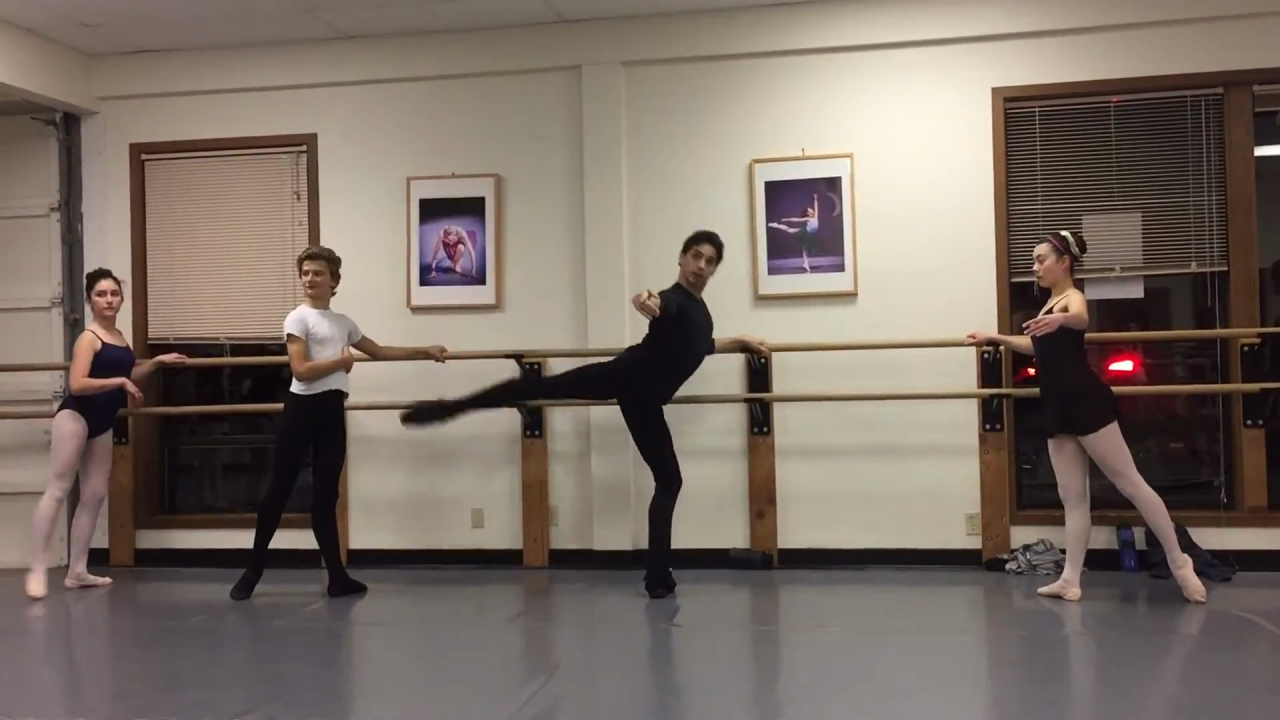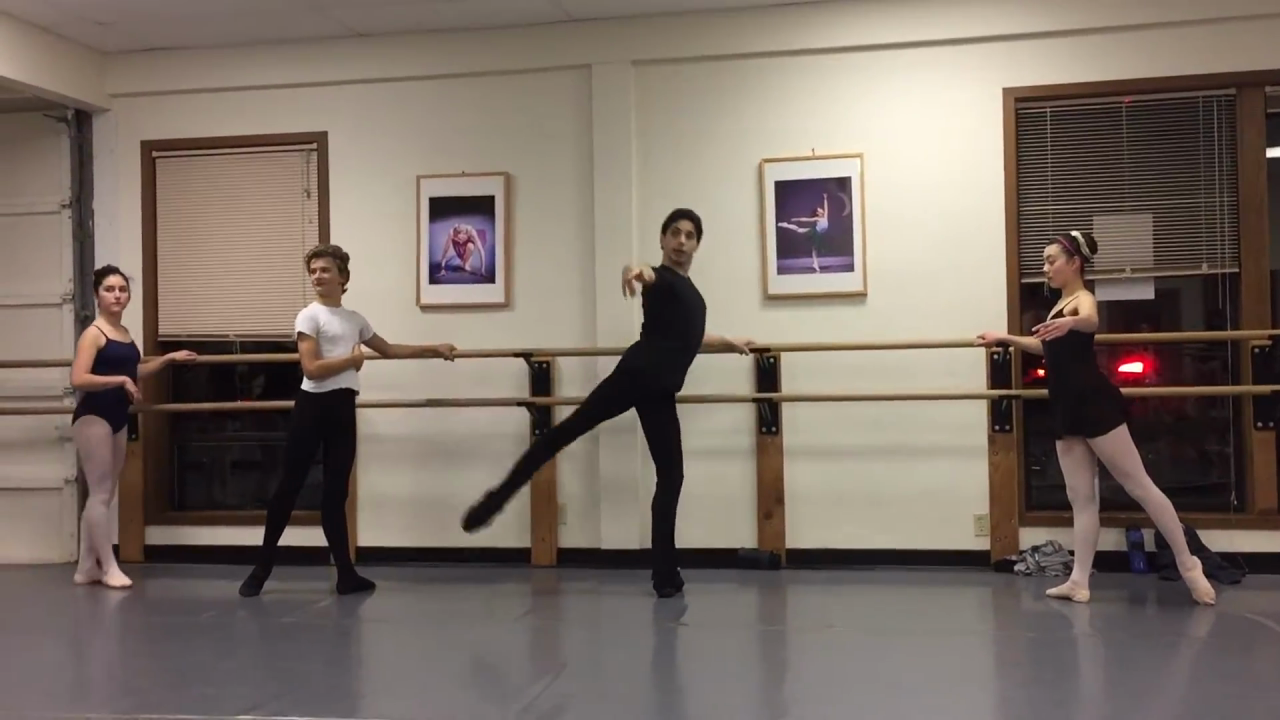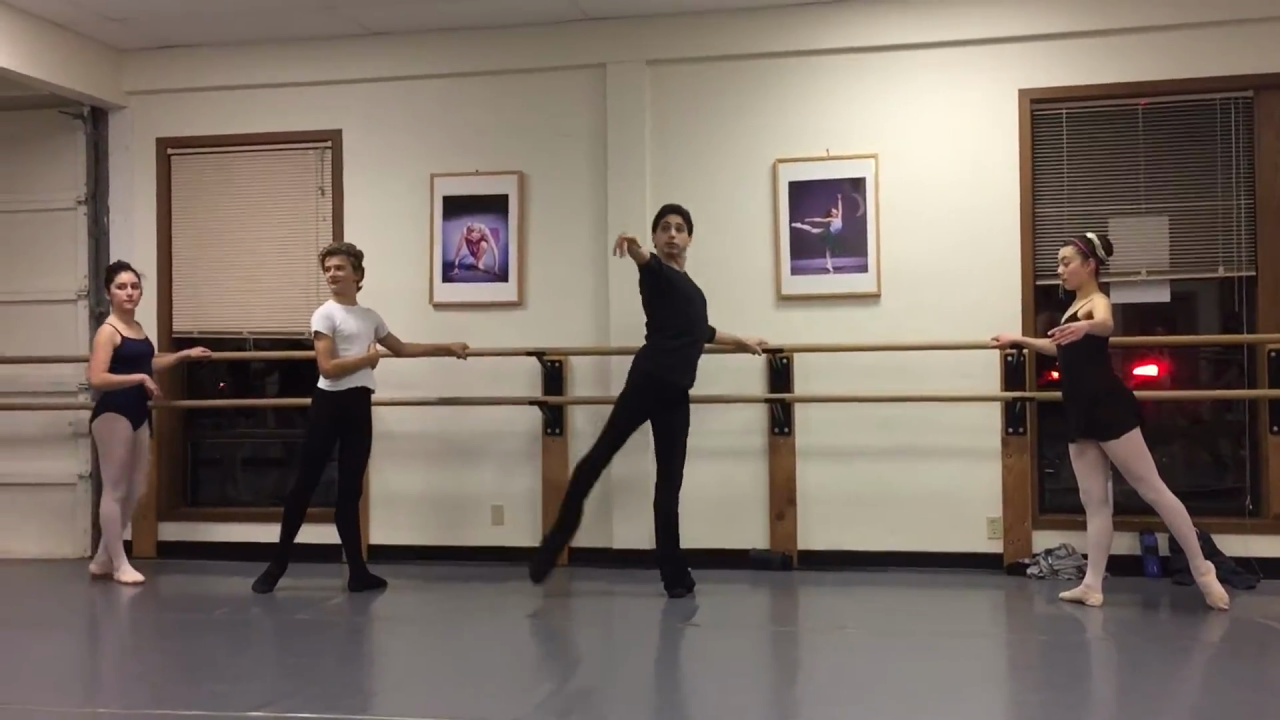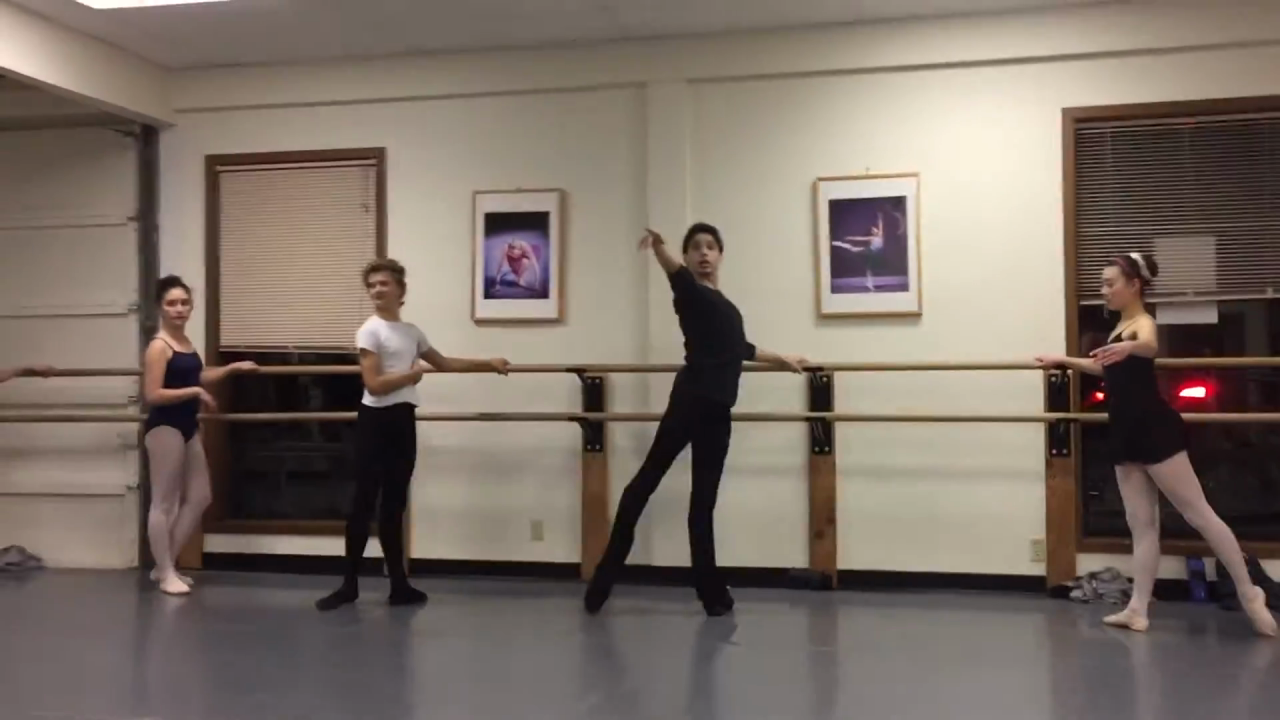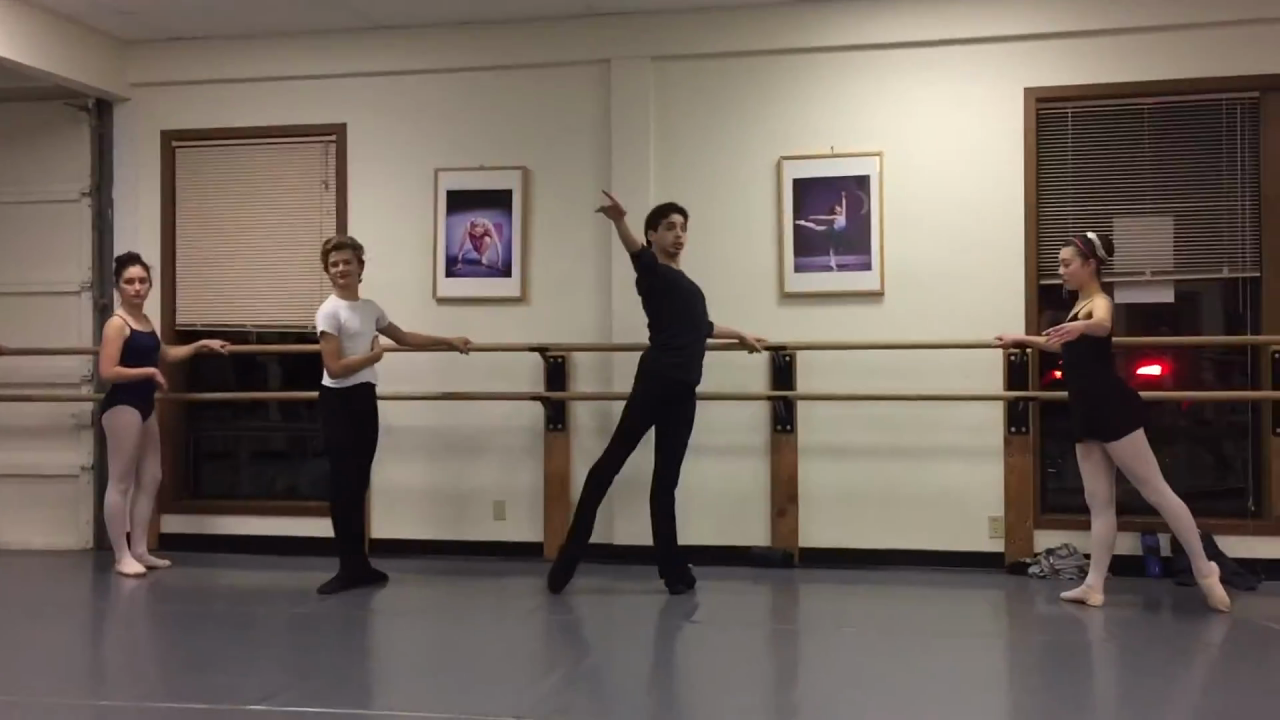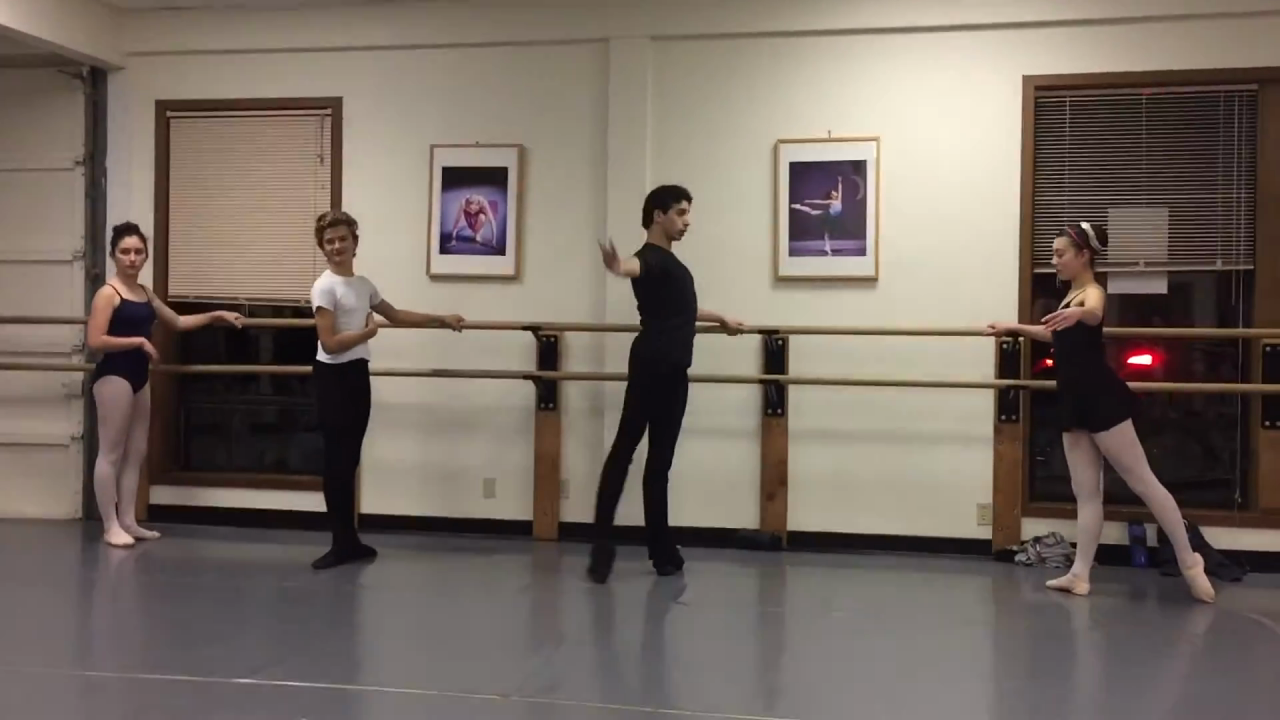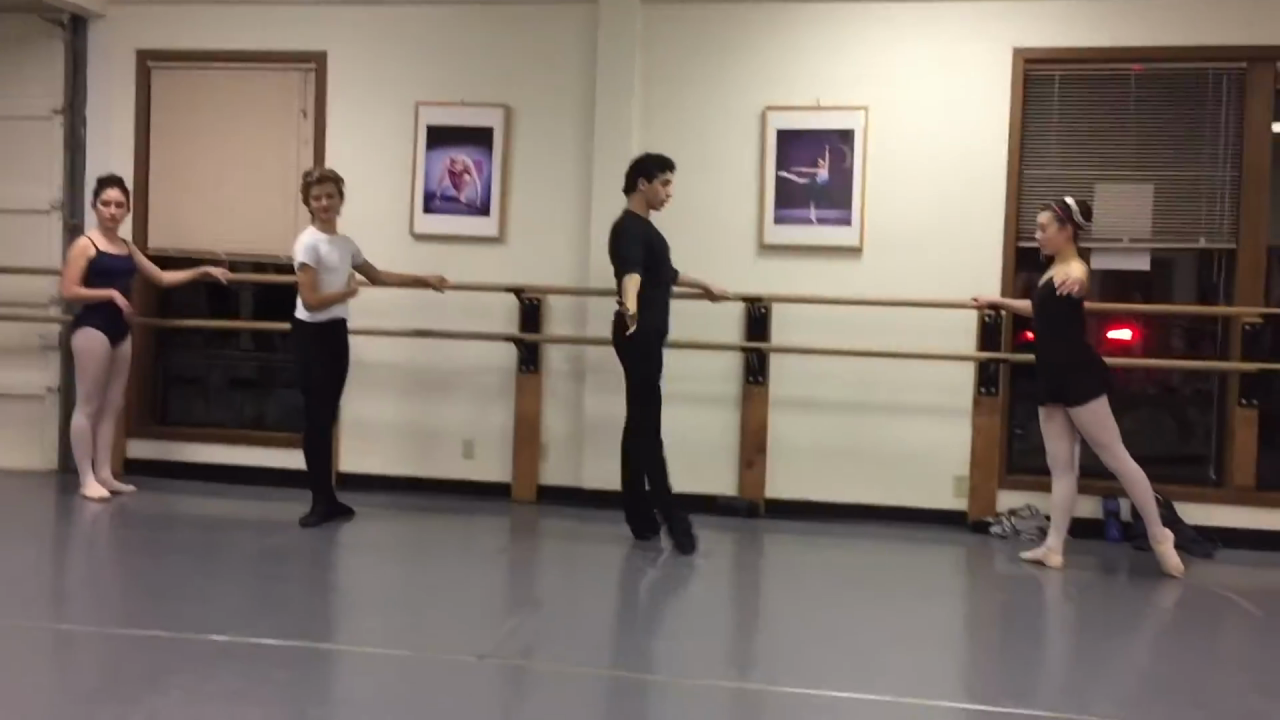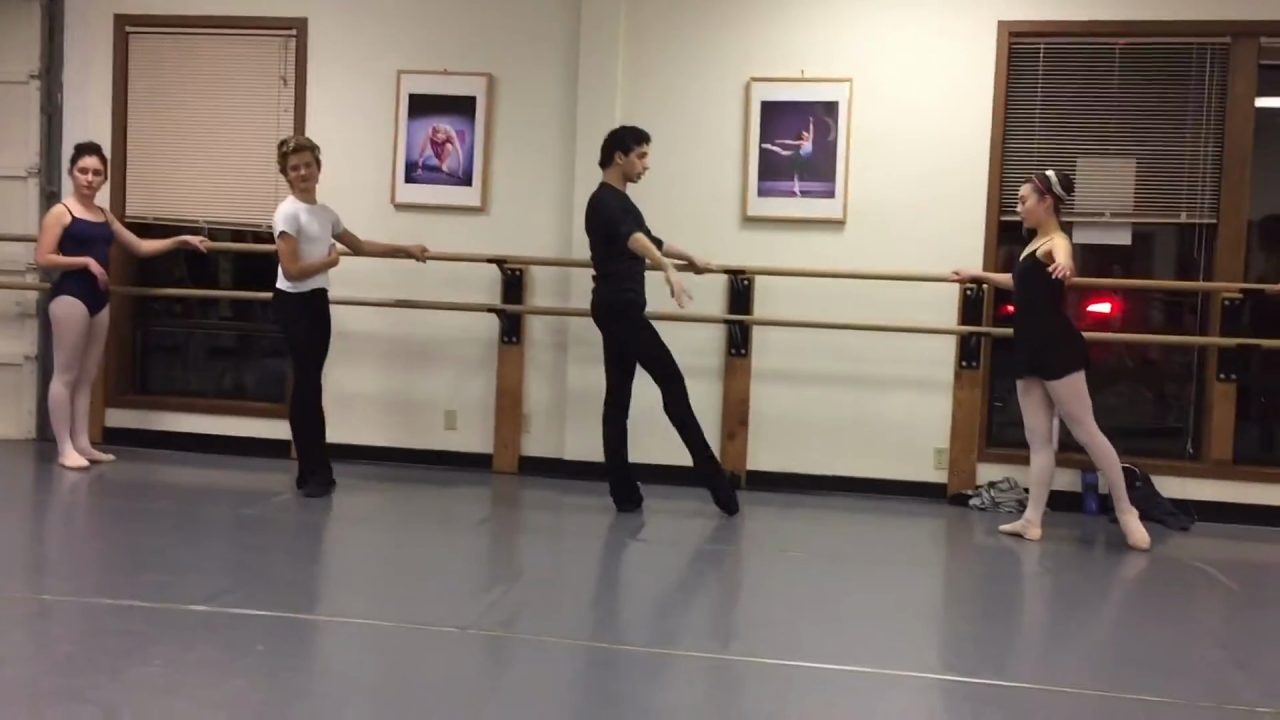
dt=0.2s
person 1, frame 1
left shoulder: (700, 311)
right shoulder: (675, 297)
right elbow: (654, 305)
left wrist: (737, 341)
right wrist: (649, 303)
left hip: (645, 399)
right hip: (626, 374)
left knee: (669, 481)
right knee: (536, 388)
left ankle: (657, 575)
right ankle: (451, 407)
person 1, frame 2
left shoulder: (688, 291)
right shoulder: (662, 279)
left wrist: (729, 341)
right wrist: (639, 272)
left hip: (659, 393)
right hip: (637, 376)
left knee: (670, 477)
right knee: (566, 431)
left ankle: (664, 573)
right ankle: (498, 498)
person 1, frame 3
left shoulder: (688, 286)
right shoulder: (656, 272)
left elbow: (697, 330)
right elbow: (645, 258)
left wrist: (739, 340)
right wrist: (634, 246)
left hip: (675, 390)
right hip: (650, 379)
left knee: (669, 480)
right knee: (602, 452)
left ankle: (673, 572)
right ankle: (555, 542)
person 1, frame 4
left shoulder: (722, 303)
right shoulder: (689, 291)
left elbow: (737, 348)
right elbow: (675, 272)
left wrist: (779, 358)
right wrist: (661, 252)
left hip: (717, 410)
right hip: (692, 399)
left knee: (704, 498)
right knee: (649, 475)
left ankle: (711, 590)
right ankle: (608, 569)
person 1, frame 5
left shoulder: (682, 281)
right shoulder: (652, 272)
right elbow: (637, 252)
left wrist: (737, 335)
right wrist: (621, 226)
left hip: (682, 389)
right hip: (657, 380)
left knee: (667, 477)
right knee: (615, 456)
left ankle: (671, 568)
right ankle: (571, 551)
person 1, frame 6
left shoulder: (669, 261)
right shoulder: (652, 255)
right elbow: (637, 266)
left wrist: (720, 319)
right wrist: (621, 266)
left hip: (673, 369)
right hip: (653, 364)
left knee: (660, 458)
right knee: (625, 447)
left ankle: (660, 550)
right ankle: (603, 544)
person 1, frame 7
left shoulder: (645, 229)
right shoulder: (628, 229)
left elbow: (662, 272)
right elbow: (631, 271)
left wrist: (703, 285)
right wrist: (628, 304)
left hip: (647, 336)
right hip: (639, 334)
left knee: (641, 422)
right knee: (646, 420)
left ankle: (643, 517)
right ankle: (670, 515)
person 1, frame 8
left shoulder: (615, 201)
right shoulder: (606, 201)
left elbow: (646, 239)
right elbow: (632, 236)
left wrist: (686, 256)
right wrist: (668, 269)
left hip: (621, 308)
right hip: (619, 307)
left knee: (619, 396)
right knee: (672, 383)
left ankle: (624, 490)
right ankle: (714, 475)
person 2, frame 1
left shoulder: (1072, 297)
right shoulder: (1051, 303)
left elbow: (1081, 319)
right elbow: (1036, 345)
left wrist: (1060, 319)
right wrist: (993, 337)
left hip: (1086, 402)
right hip: (1059, 408)
left knee: (1131, 483)
right knee: (1072, 497)
left ankle: (1179, 562)
right ankle: (1070, 580)
person 2, frame 2
left shoulder: (1083, 299)
right shoulder: (1060, 305)
left elbow: (1091, 321)
right elbow: (1046, 346)
left wrist: (1070, 322)
right wrist: (1003, 338)
left hip: (1095, 404)
right hip: (1068, 410)
left knee: (1139, 486)
right knee: (1080, 498)
left ankle: (1188, 564)
right ankle: (1079, 581)
person 2, frame 3
left shoulder: (1097, 302)
right shoulder: (1075, 307)
left elbow: (1106, 325)
right elbow: (1060, 347)
left wrist: (1086, 327)
right wrist: (1018, 340)
left hip: (1108, 408)
right hip: (1081, 412)
left knee: (1152, 489)
right knee: (1094, 502)
left ankle: (1201, 568)
right ankle: (1092, 585)
person 2, frame 4
left shoulder: (1142, 322)
right shoulder: (1121, 326)
left elbow: (1149, 346)
right elbow: (1105, 367)
left wrist: (1128, 347)
right wrist: (1062, 360)
left hip: (1154, 430)
right hip: (1128, 434)
left knee: (1199, 514)
right knee: (1141, 526)
left ankle: (1249, 594)
right ankle: (1138, 610)
person 2, frame 5
left shoulder: (1099, 303)
right shoulder: (1079, 305)
left elbow: (1102, 326)
right elbow: (1066, 346)
left wrist: (1081, 327)
right wrist: (1022, 339)
left hip: (1112, 409)
right hip: (1087, 413)
left knee: (1156, 491)
right knee: (1099, 503)
left ankle: (1204, 570)
right ankle: (1094, 585)
person 2, frame 6
left shoulder: (1091, 294)
right shoulder: (1072, 296)
left elbow: (1093, 314)
right elbow: (1058, 334)
left wrist: (1080, 312)
right wrist: (1014, 327)
left hip: (1102, 399)
right hip: (1076, 403)
left knee: (1142, 481)
right knee: (1085, 493)
left ankle: (1188, 561)
right ankle: (1080, 574)
person 2, frame 7
left shoulder: (1073, 267)
right shoulder: (1052, 271)
left elbow: (1078, 283)
left wrist: (1074, 284)
right wrist: (996, 301)
left hip: (1079, 375)
right hip: (1053, 377)
left knee: (1115, 458)
right knee: (1060, 466)
left ankle: (1159, 537)
right ankle: (1053, 546)
person 2, frame 8
left shoulder: (1056, 242)
right shoulder: (1034, 244)
left elbow: (1065, 263)
left wrist: (1061, 268)
right wrist: (977, 275)
left hip: (1058, 348)
right hip: (1031, 350)
left knee: (1086, 432)
right knee: (1038, 439)
left ankle: (1125, 511)
right ankle: (1033, 519)
person 3, frame 1
left shoulder: (343, 321)
right shoulder: (298, 318)
left elbow: (379, 351)
right elbow: (301, 370)
left wrist: (424, 351)
right wrist: (341, 361)
left hip: (332, 409)
right hip: (302, 407)
left knee: (326, 495)
right knee: (280, 488)
left ankle: (337, 576)
right ankle: (253, 570)
person 3, frame 2
left shoulder: (354, 318)
right shoulder: (309, 316)
left elbow: (389, 349)
right elbow: (312, 369)
left wrist: (433, 349)
right wrist: (351, 359)
left hip: (343, 407)
right hip: (313, 405)
left knee: (336, 493)
right knee: (290, 485)
left ankle: (346, 573)
right ankle: (263, 566)
person 3, frame 3
left shoulder: (369, 316)
right shoulder: (325, 315)
left elbow: (401, 348)
right elbow: (328, 368)
left wrist: (446, 348)
right wrist: (368, 358)
left hip: (359, 405)
right hip: (330, 403)
left knee: (351, 490)
right knee: (306, 483)
left ankle: (357, 571)
right ankle: (279, 561)
person 3, frame 4
left shoulder: (411, 331)
right shoulder: (369, 331)
left elbow: (443, 362)
right elbow: (375, 384)
left wrist: (487, 363)
right wrist: (412, 375)
left hip: (403, 419)
right hip: (376, 419)
left knee: (395, 504)
right knee: (364, 501)
left ankle: (399, 584)
right ankle: (350, 582)
person 3, frame 5
left shoulder: (370, 308)
right shoulder: (329, 312)
left elbow: (404, 337)
right elbow: (335, 368)
left wrist: (449, 340)
right wrist: (373, 354)
left hip: (365, 398)
right hip: (338, 401)
left knee: (359, 484)
right knee: (343, 483)
left ankle: (359, 565)
right ankle: (349, 568)
person 3, frame 6
left shoulder: (364, 284)
right shoulder: (325, 287)
left elbow: (397, 315)
right elbow: (330, 343)
left wrist: (442, 319)
right wrist: (368, 331)
left hip: (357, 374)
right hip: (333, 376)
left knee: (349, 459)
right knee: (337, 459)
left ankle: (348, 540)
right ankle: (342, 543)
person 3, frame 7
left shoulder: (346, 243)
right shoulder: (308, 243)
left elbow: (379, 276)
right elbow: (311, 300)
left wrist: (424, 280)
right wrist: (349, 291)
left hip: (336, 332)
right hip: (312, 333)
left knee: (326, 417)
right knee: (318, 416)
left ankle: (327, 499)
right ankle: (321, 501)
person 3, frame 8
left shoulder: (326, 213)
right shoulder: (288, 212)
left elbow: (359, 246)
right elbow: (292, 270)
left wrist: (406, 250)
right wrist: (330, 260)
left hip: (316, 301)
right hip: (293, 303)
left knee: (307, 385)
right knee: (309, 384)
left ankle: (309, 469)
right ankle: (317, 469)
person 4, frame 1
left shoulder: (120, 338)
right shoulder: (88, 337)
right elbow: (78, 385)
left wrist: (158, 361)
right wrist: (121, 381)
left hip: (103, 424)
right hip: (77, 416)
left knee: (95, 497)
right knee: (58, 488)
left ankle: (77, 571)
right ankle: (38, 569)
person 4, frame 2
left shoulder: (125, 333)
right shoulder: (93, 334)
right elbow: (78, 379)
left wrist: (169, 358)
right wrist: (120, 380)
left hip: (117, 418)
right hip: (93, 416)
left knee: (104, 495)
right knee: (100, 493)
left ankle: (87, 567)
right ankle: (108, 567)
person 4, frame 3
left shoulder: (137, 328)
right shoulder: (108, 332)
right elbow: (97, 379)
left wrist: (184, 355)
right wrist: (140, 379)
left hip: (138, 414)
right hip: (113, 414)
left knee: (135, 490)
right knee: (115, 490)
left ankle: (103, 559)
right ankle: (119, 563)
person 4, frame 4
left shoulder: (186, 342)
right shoulder: (159, 346)
right elbow: (153, 395)
left wrist: (232, 368)
right wrist: (195, 393)
left hip: (187, 427)
right hip: (164, 428)
left knee: (200, 498)
right knee: (163, 502)
left ankle: (165, 565)
right ankle: (166, 574)
person 4, frame 5
left shoulder: (145, 321)
right shoulder: (116, 324)
left elbow: (163, 356)
right elbow: (107, 372)
left wrist: (201, 345)
right wrist: (150, 372)
left hip: (144, 406)
right hip: (122, 406)
left knee: (151, 480)
right knee: (121, 483)
left ankle: (139, 550)
right ankle: (122, 556)
person 4, frame 6
left shoulder: (145, 293)
right shoulder: (108, 293)
left elbow: (177, 322)
right elbow: (95, 340)
left wrist: (215, 315)
right wrist: (139, 341)
left hip: (139, 377)
right hip: (114, 376)
left knee: (136, 452)
right knee: (111, 453)
left ankle: (128, 521)
right ankle: (111, 527)
person 4, frame 7
left shoulder: (127, 247)
right shoulder: (84, 245)
left elbow: (162, 278)
right elbow: (68, 290)
left wrist: (202, 272)
right wrist: (110, 293)
left hip: (120, 331)
right hip: (92, 328)
left knee: (111, 406)
right knee: (87, 406)
left ankle: (104, 474)
right ankle: (87, 480)
person 4, frame 8
left shoulder: (105, 215)
right shoulder: (60, 212)
left elbow: (141, 247)
right elbow: (43, 258)
left wrist: (180, 241)
right wrist: (85, 261)
left hip: (98, 299)
right hip: (70, 296)
left knee: (87, 375)
right knee: (66, 374)
left ankle: (82, 444)
right ankle: (65, 449)
